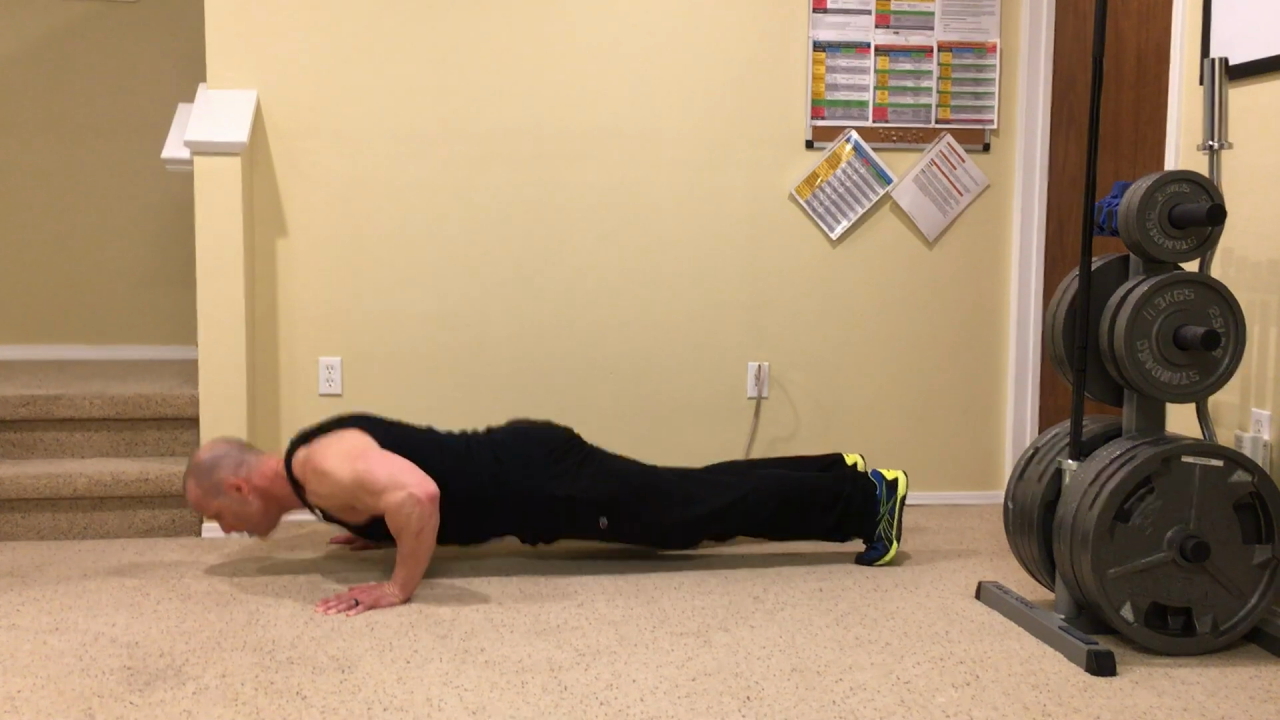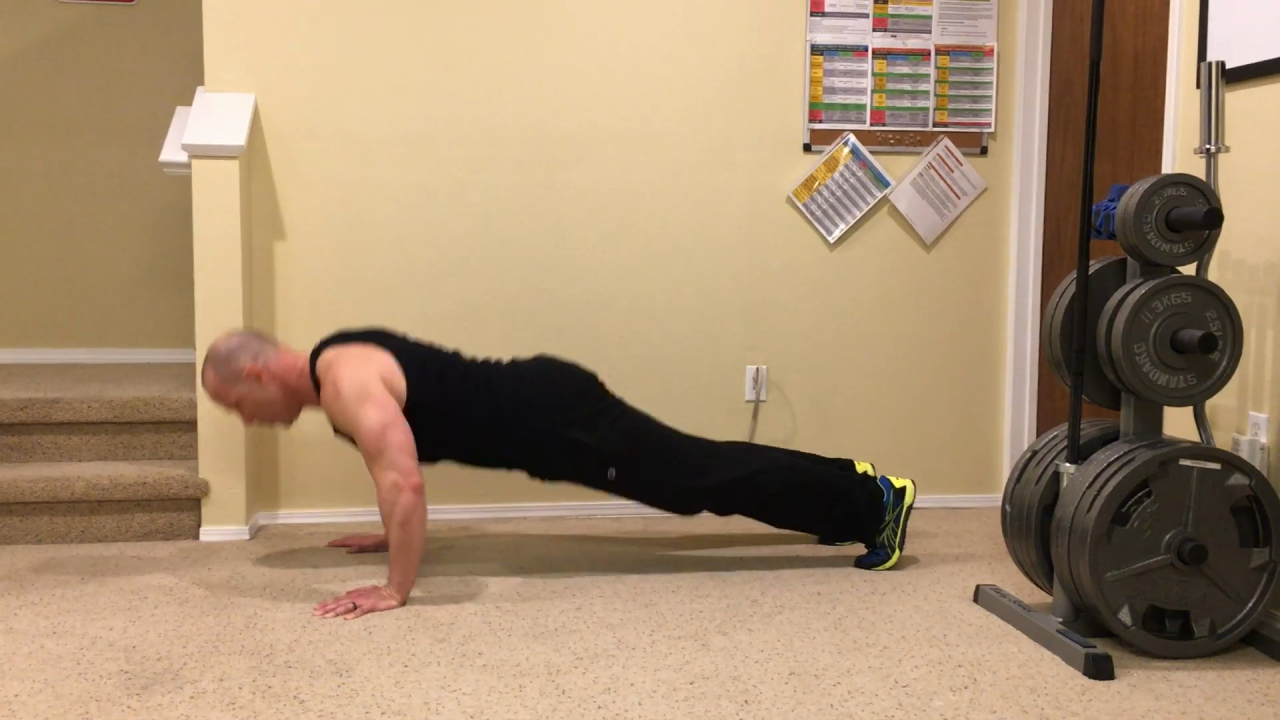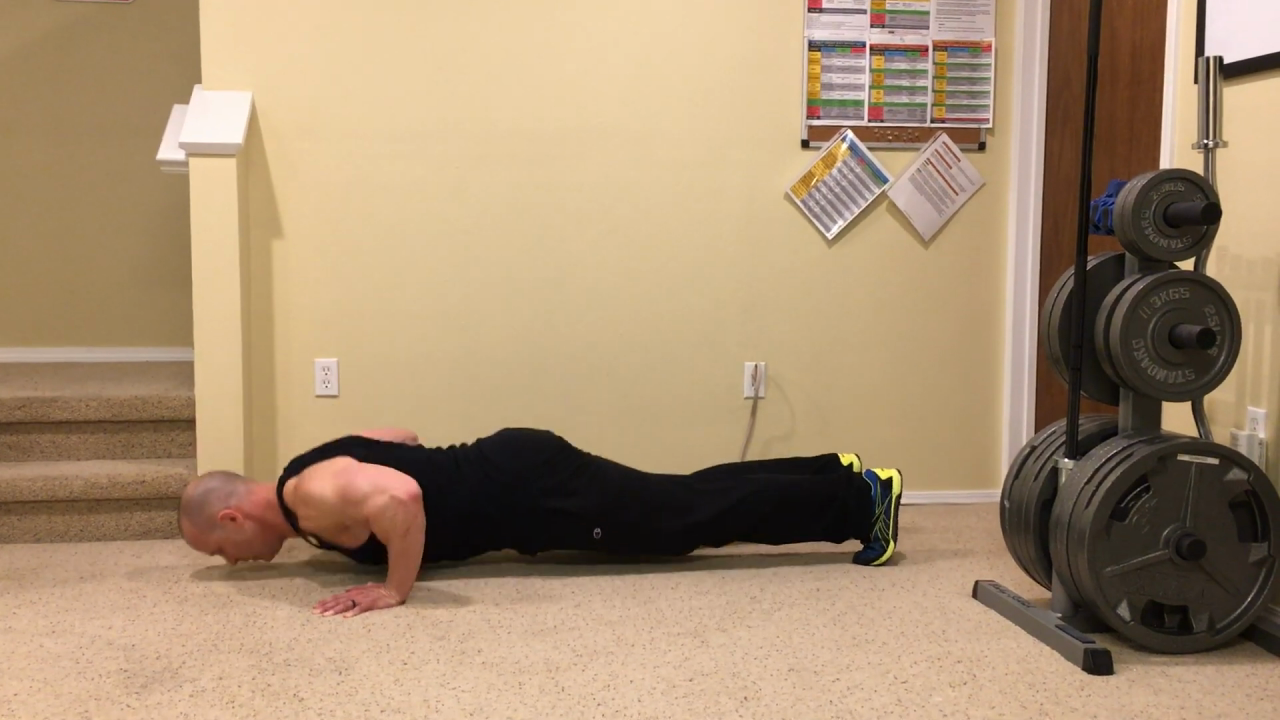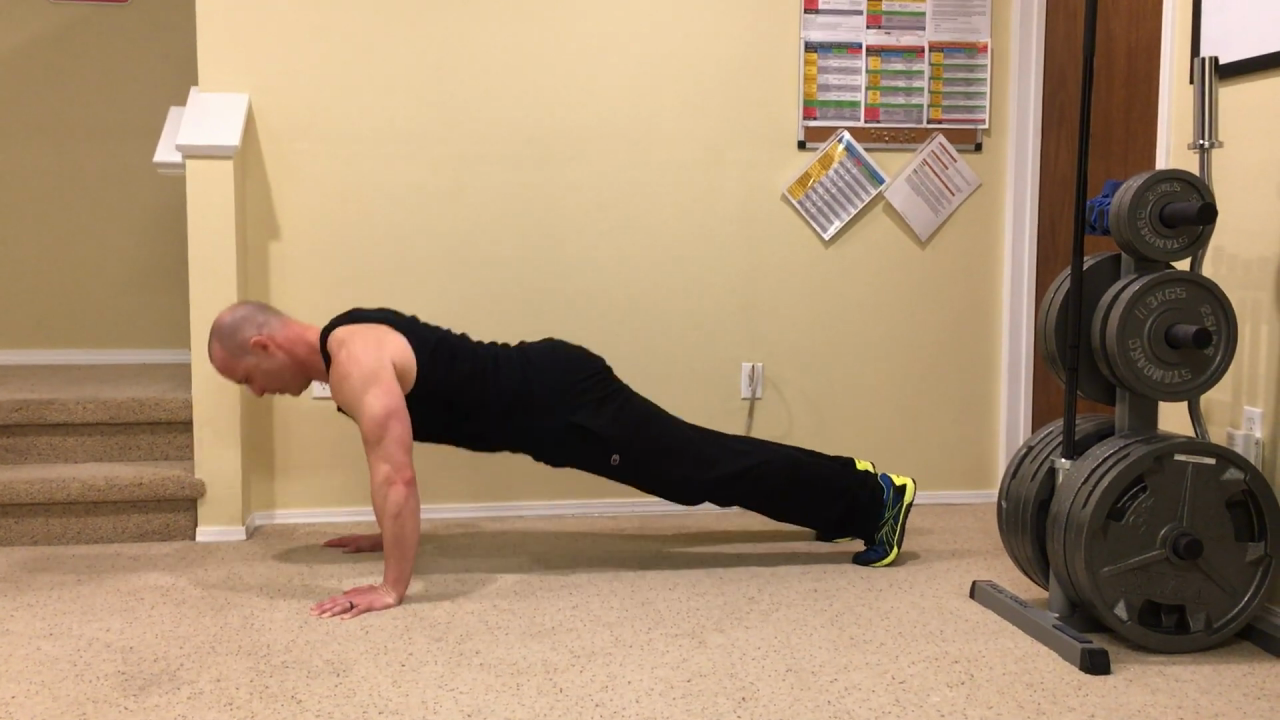
dt=0.7s
person 1, frame 1
left shoulder: (320, 471)
right shoulder: (321, 453)
left elbow: (420, 495)
left wrist: (398, 588)
right wrist: (383, 530)
left hip: (538, 483)
right hip: (520, 460)
left knee: (705, 508)
right knee: (696, 493)
left ankle: (866, 497)
right ankle: (842, 475)
person 1, frame 2
left shoulder: (343, 380)
right shoulder: (340, 362)
left elbow: (402, 481)
right elbow: (402, 463)
left wrist: (396, 591)
right wrist: (390, 534)
left hip: (554, 420)
right hip: (542, 405)
left knee: (713, 482)
right knee: (708, 470)
left ankle: (874, 505)
right ankle: (854, 485)
person 1, frame 3
left shoulder: (310, 499)
right shoulder: (315, 474)
left elbow: (403, 496)
right elbow: (406, 440)
left wrist: (394, 588)
right wrist: (376, 544)
left hip: (529, 494)
right hip: (511, 468)
left knee: (697, 514)
right knee: (691, 498)
left ankle: (861, 497)
right ankle: (839, 476)
person 1, frame 4
left shoulder: (353, 359)
right shoulder: (346, 343)
left elbow: (394, 472)
right elbow: (397, 456)
left wrist: (392, 588)
right wrist: (387, 532)
left hip: (561, 401)
right hip: (546, 390)
left knee: (713, 474)
right knee: (709, 464)
left ankle: (874, 497)
right ankle: (858, 487)
